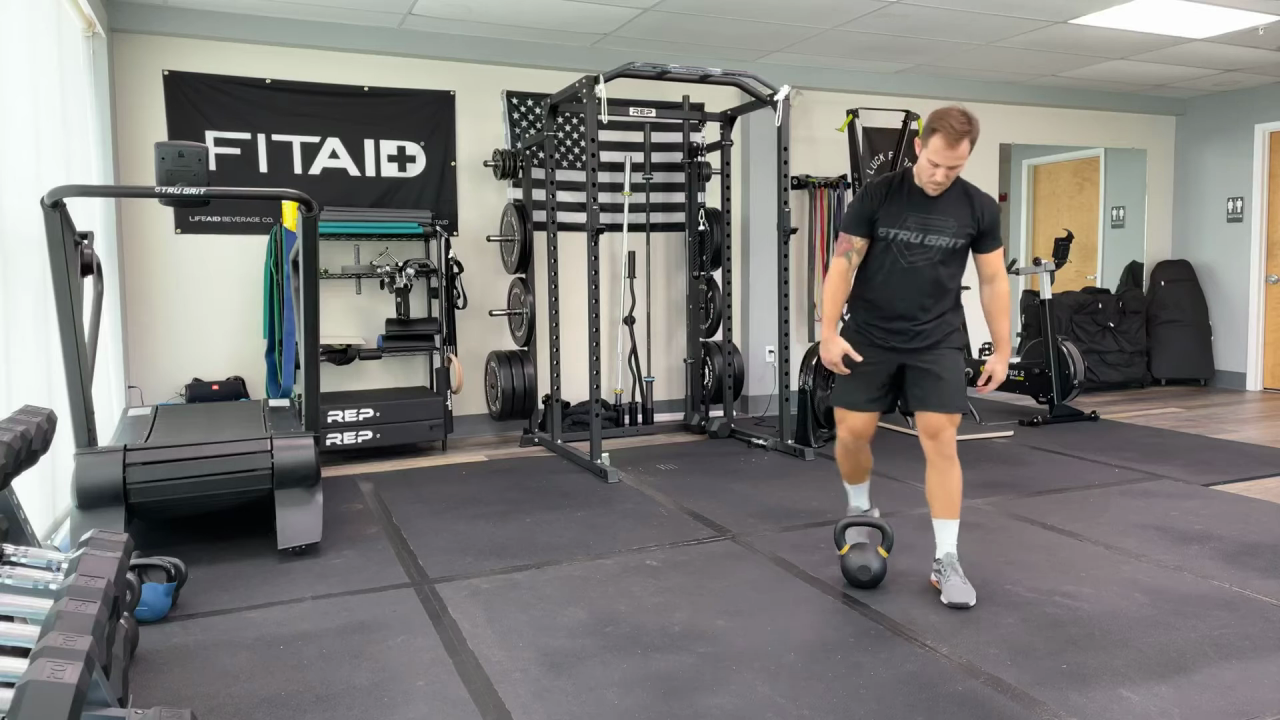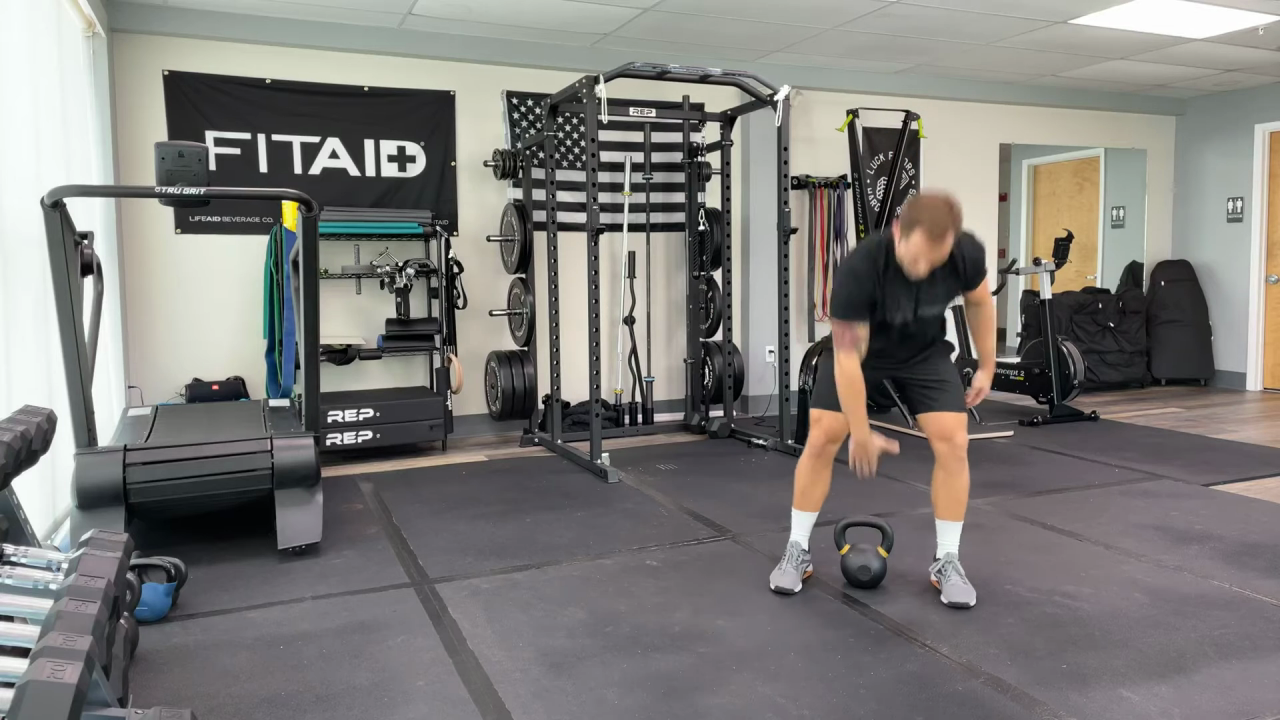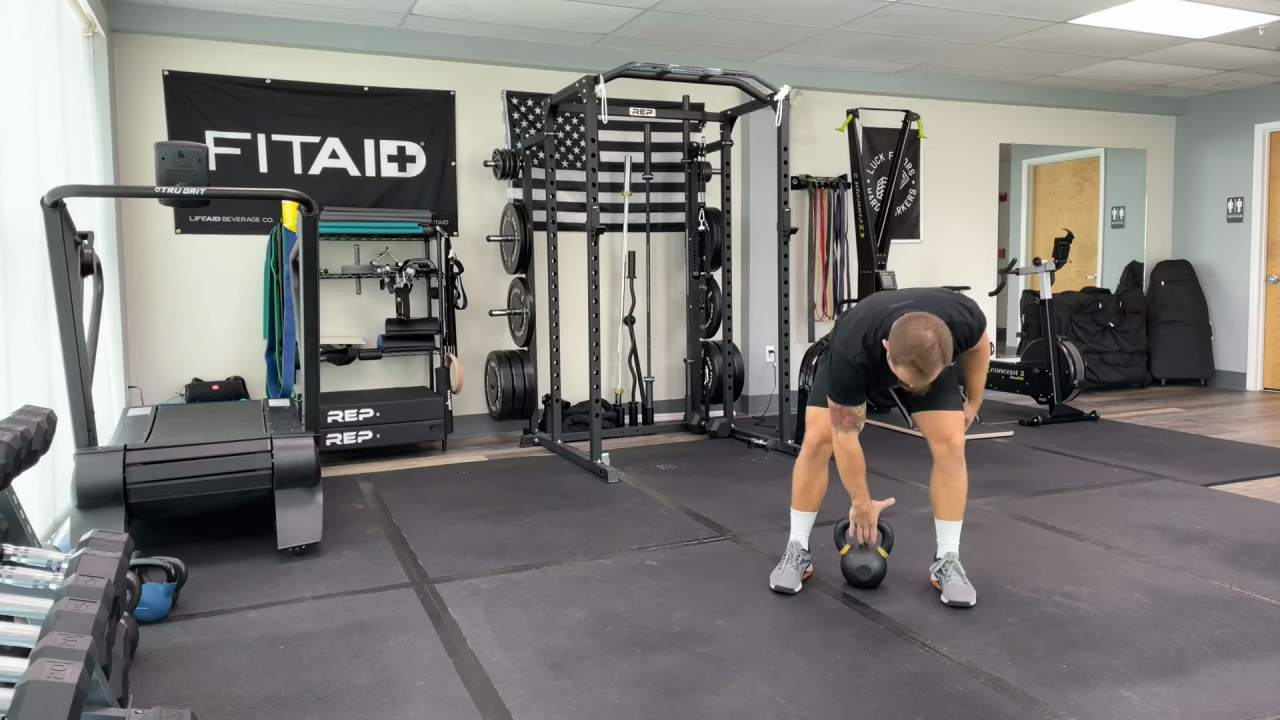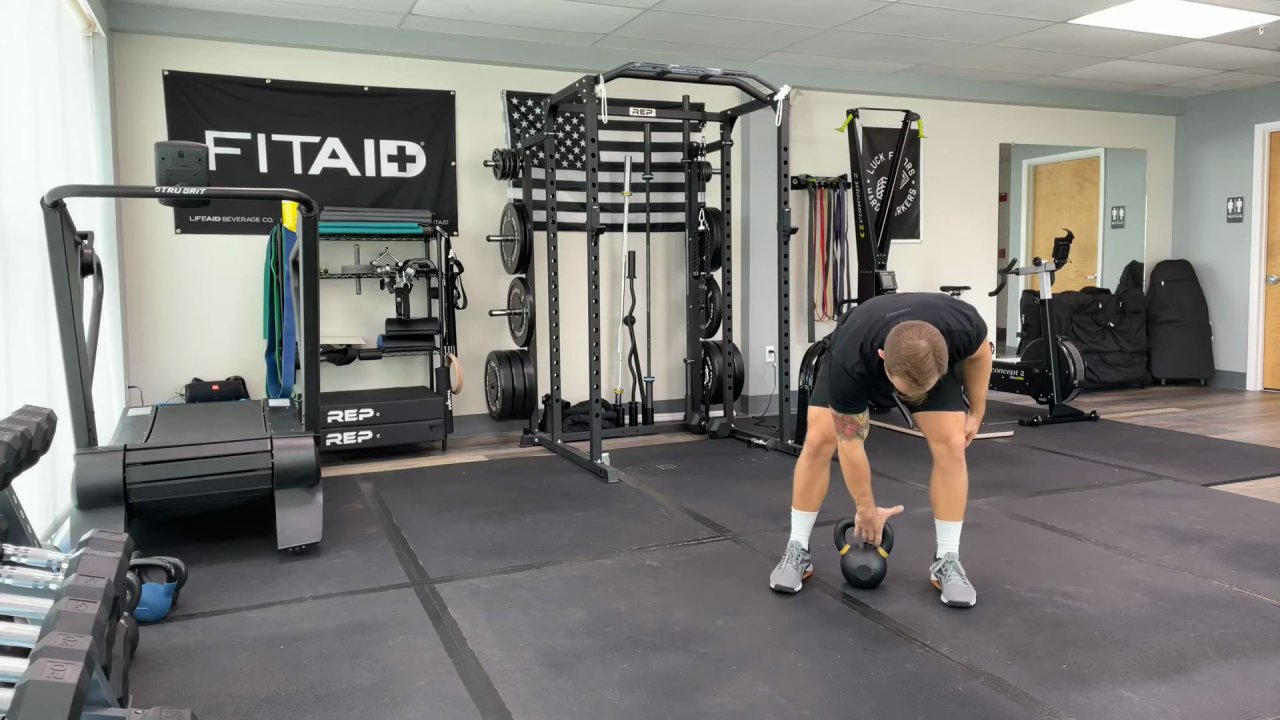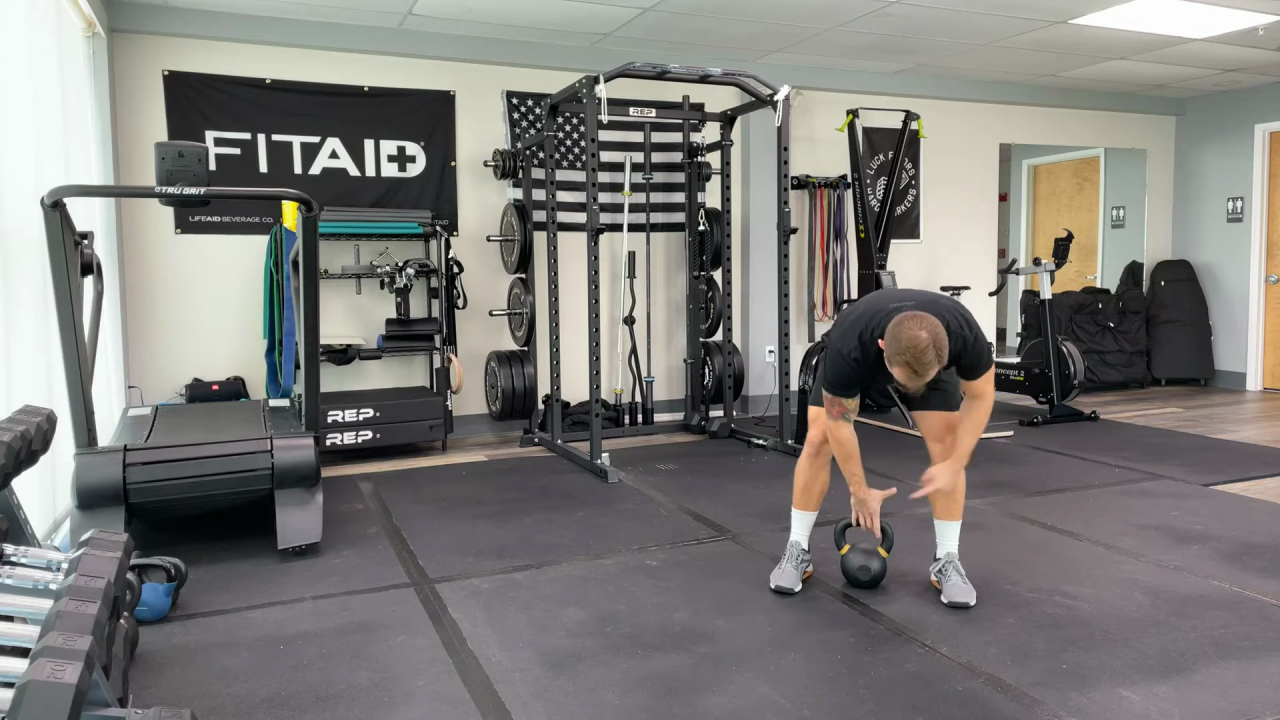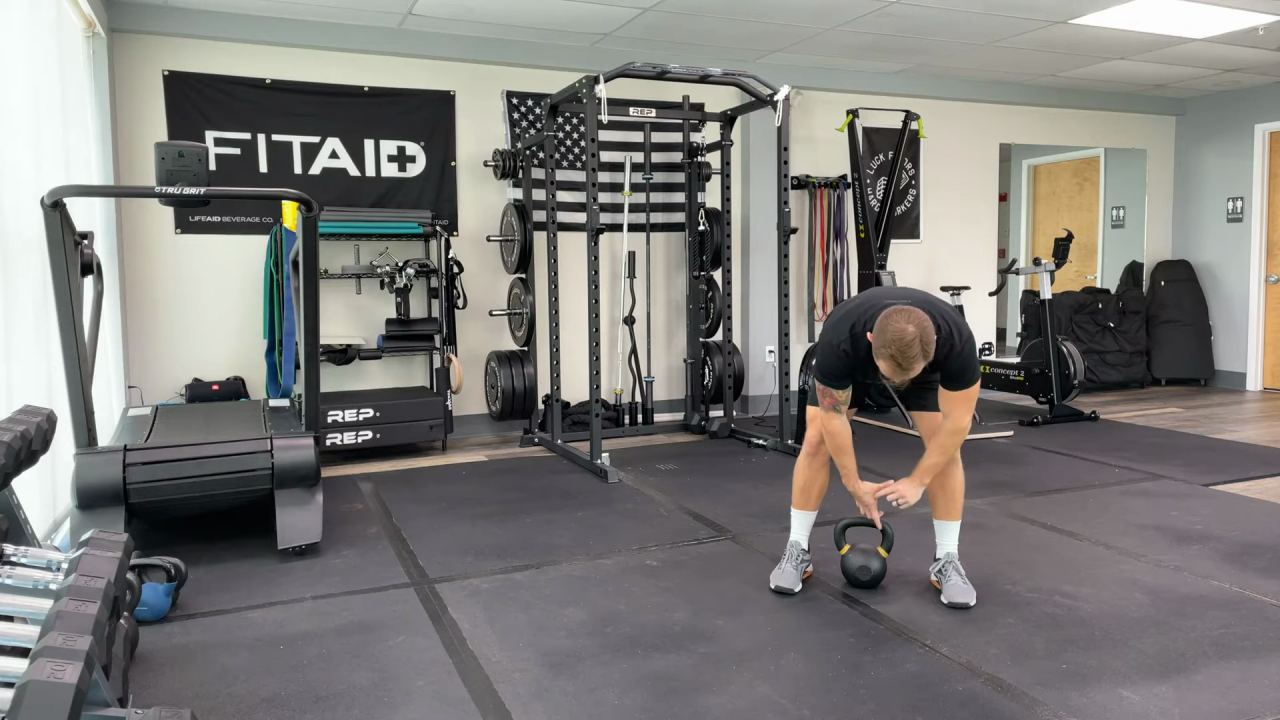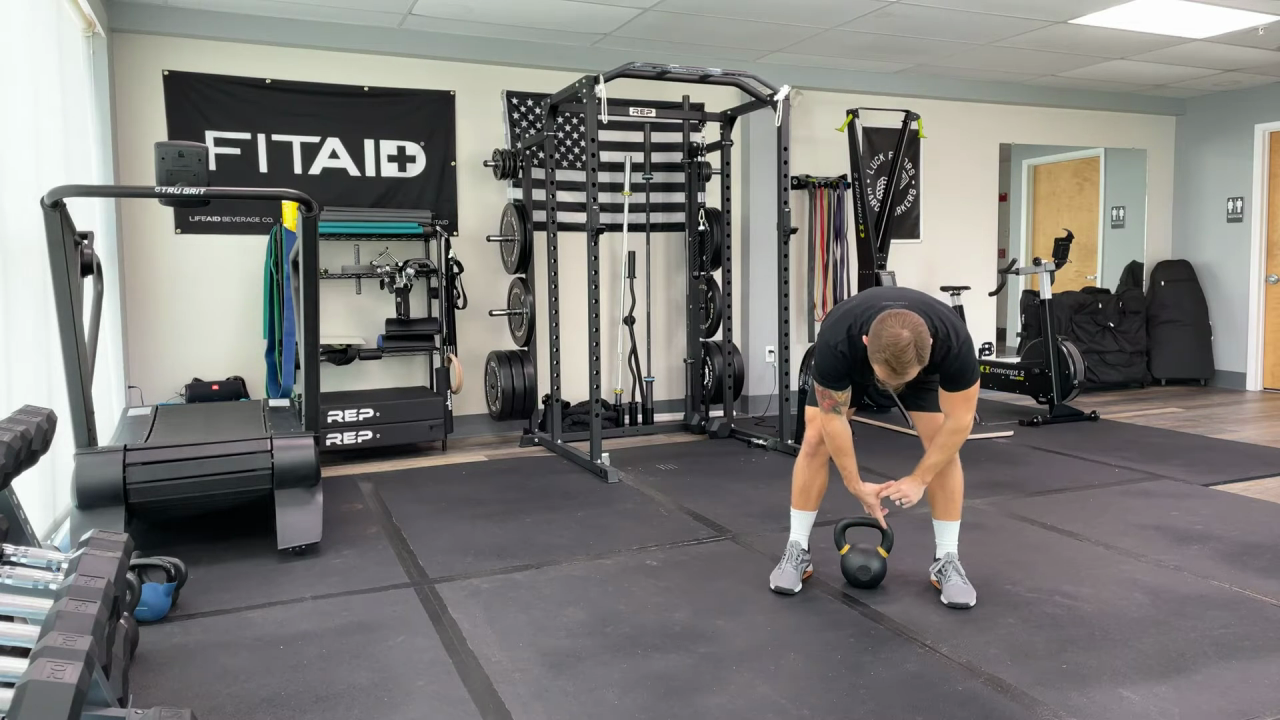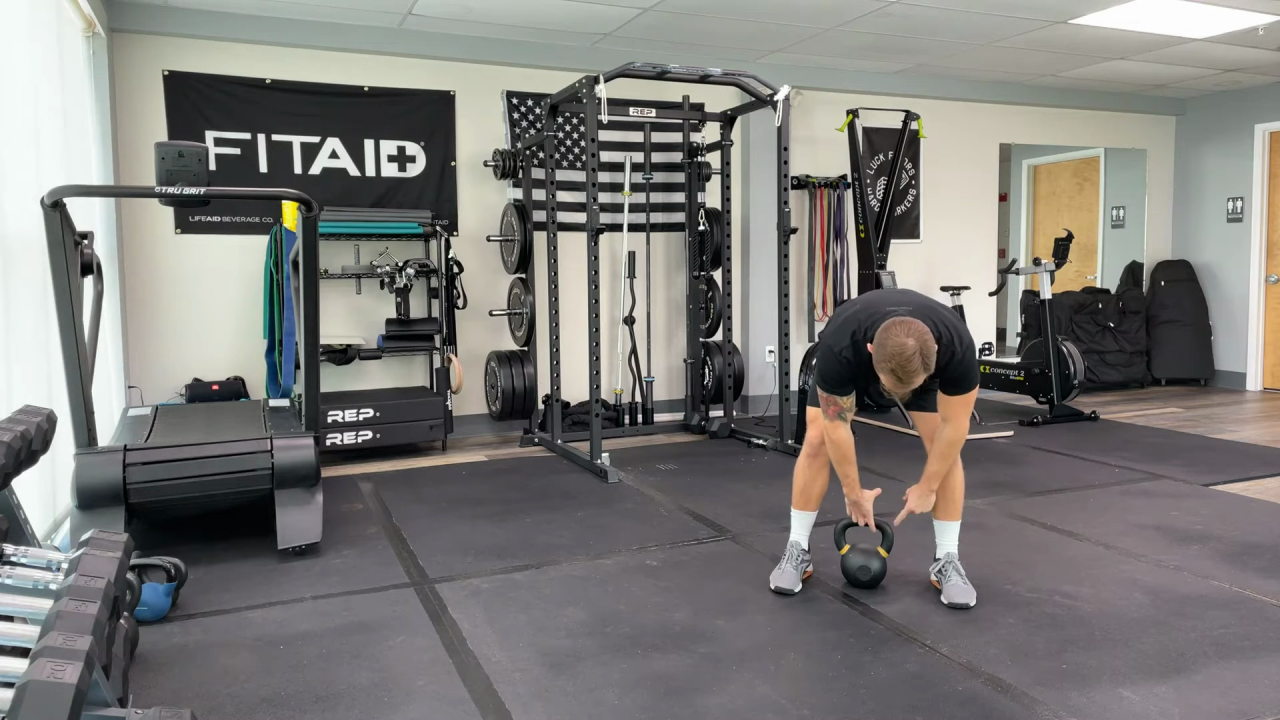
dt=0.4s
person 1, frame 1
left shoulder: (979, 208)
right shoulder: (876, 196)
left elbow: (993, 280)
right elbow: (843, 263)
left wrist: (1002, 350)
right wrist: (829, 331)
left hip: (936, 343)
right hip: (869, 340)
left knee: (940, 441)
right knee: (852, 433)
left ankle: (946, 559)
right ankle: (860, 510)
person 1, frame 2
left shoulder: (968, 253)
right shoulder: (860, 270)
left elbow: (980, 303)
right elbow: (847, 358)
left wrist: (986, 367)
right wrist: (861, 434)
left hip: (924, 354)
right hip: (858, 356)
left knee: (953, 443)
right knee: (822, 439)
left ankle: (946, 561)
right ankle: (797, 550)
person 1, frame 3
left shoulder: (962, 319)
right shoulder: (851, 353)
right elbow: (846, 436)
left wrist: (974, 399)
right wrist: (861, 504)
left hip: (928, 358)
right hip: (851, 355)
left knee: (950, 442)
right knee: (818, 440)
left ankle: (947, 560)
right ankle: (797, 550)
person 1, frame 4
left shoulder: (962, 326)
right shoulder: (850, 361)
right elbow: (850, 445)
left wrist: (976, 412)
right wrist: (867, 511)
left hip: (931, 360)
right hip: (854, 350)
left knee: (951, 444)
right knee: (818, 440)
left ankle: (947, 560)
right ankle: (797, 550)
person 1, frame 5
left shoulder: (962, 333)
right shoulder: (848, 348)
left elbow: (980, 396)
right elbow: (839, 424)
left wrist: (953, 466)
right wrist: (860, 492)
left hip: (931, 358)
right hip: (858, 351)
left knee: (947, 442)
right knee: (818, 439)
left ankle: (947, 560)
right ankle: (797, 550)
person 1, frame 6
left shoulder: (956, 339)
right shoulder: (839, 340)
left elbow: (957, 420)
right elbow: (833, 416)
left wrist: (917, 482)
right wrist: (854, 484)
left hip: (925, 363)
right hip: (853, 361)
left knee: (945, 446)
right knee: (816, 440)
left ankle: (947, 560)
right ankle: (797, 550)
person 1, frame 7
left shoulder: (953, 342)
right shoulder: (836, 341)
left elbow: (959, 419)
right elbow: (832, 418)
left wrist: (919, 479)
right wrist: (855, 485)
left hip: (921, 362)
right hip: (851, 361)
left knee: (942, 445)
right knee: (815, 440)
left ankle: (947, 560)
right ankle: (797, 550)
person 1, frame 8
left shoulder: (956, 346)
right shoulder: (840, 346)
left elbow: (954, 425)
right elbow: (836, 426)
left wrist: (927, 488)
right wrist: (853, 492)
left hip: (922, 360)
right hip: (854, 360)
left knee: (943, 445)
right knee: (817, 439)
left ankle: (947, 559)
right ankle: (797, 550)
